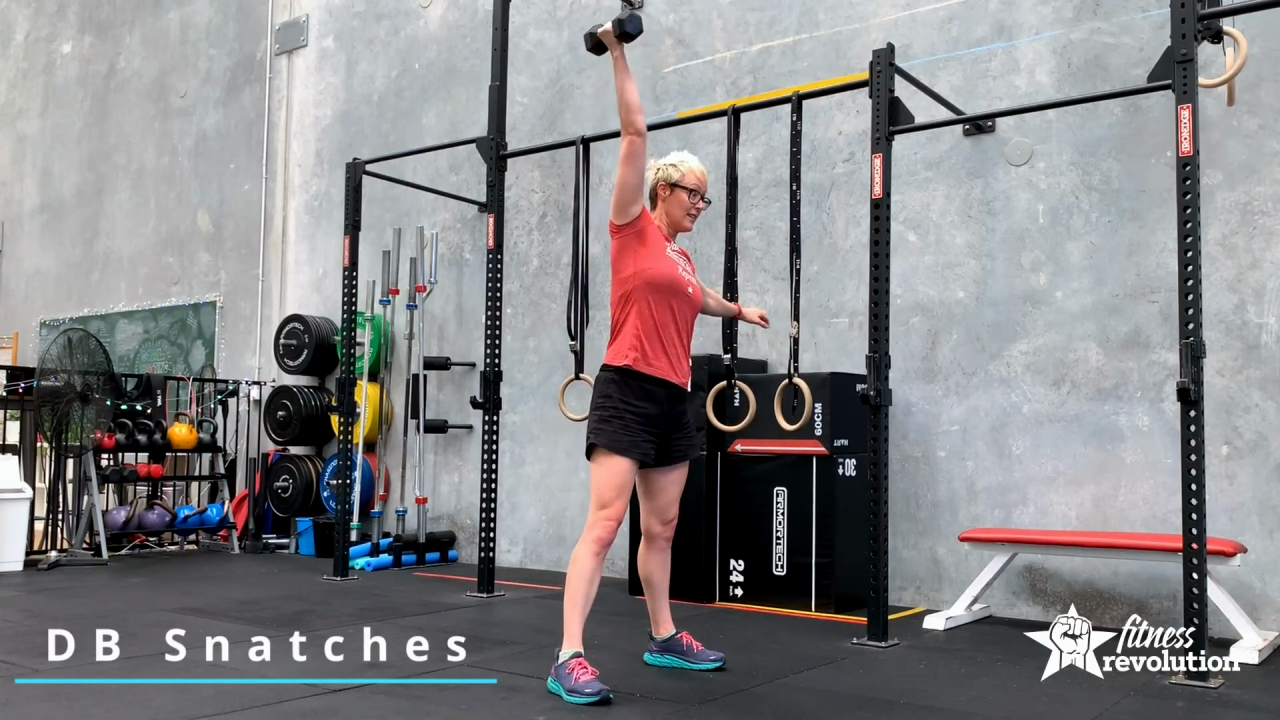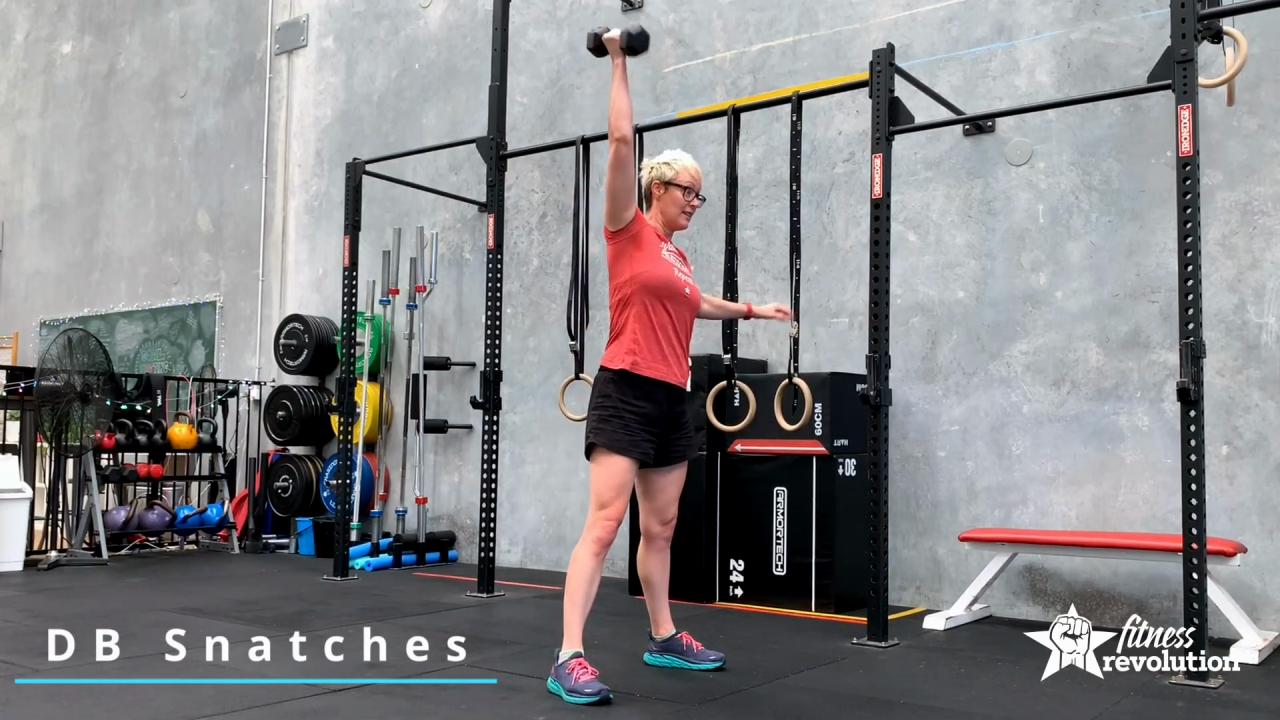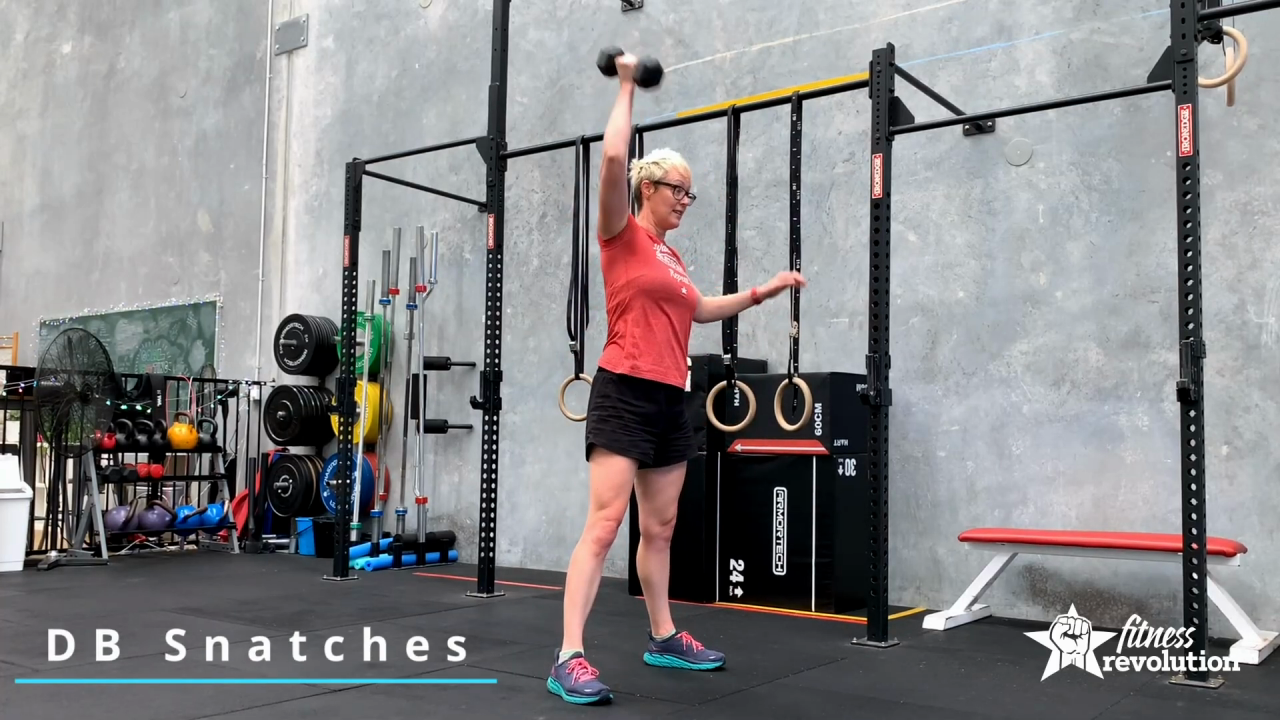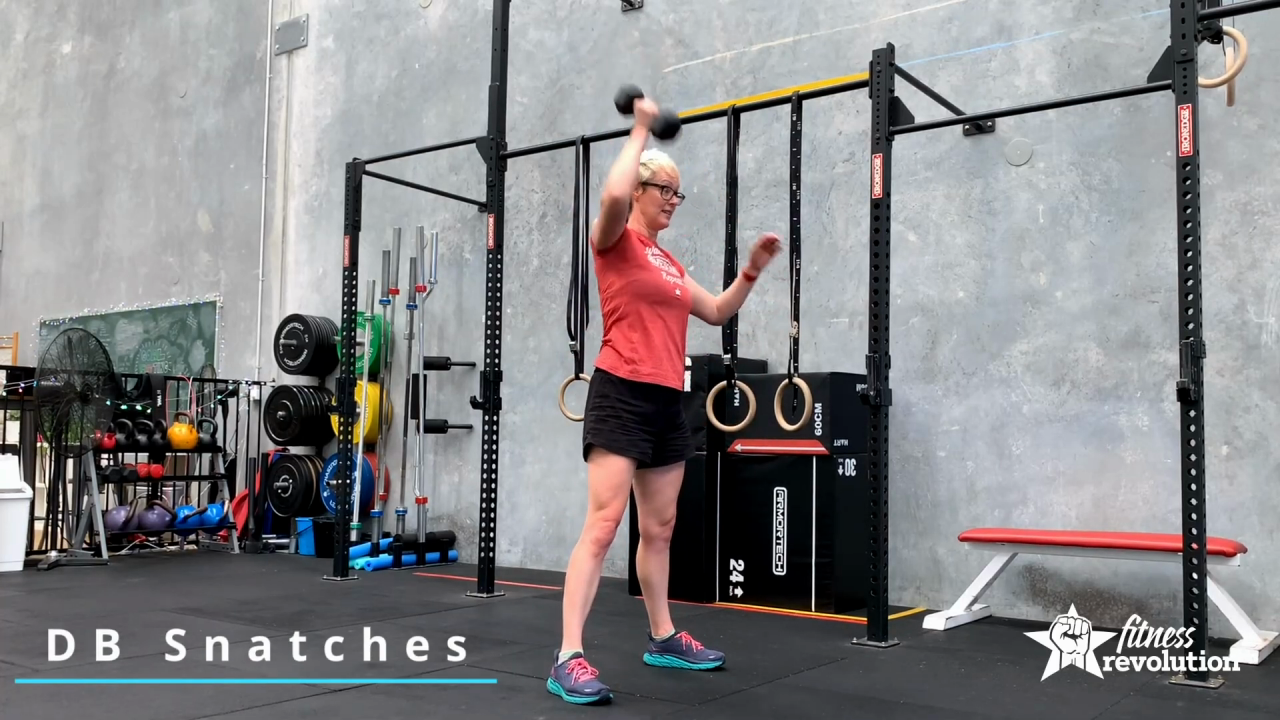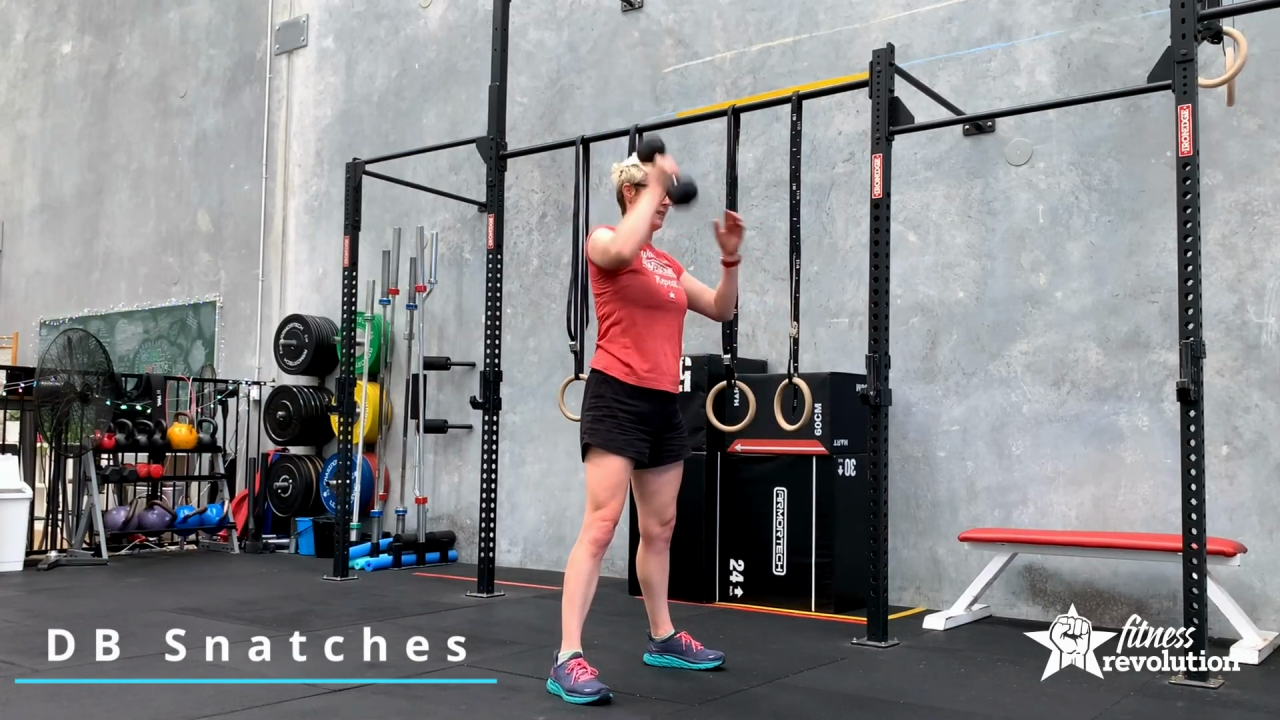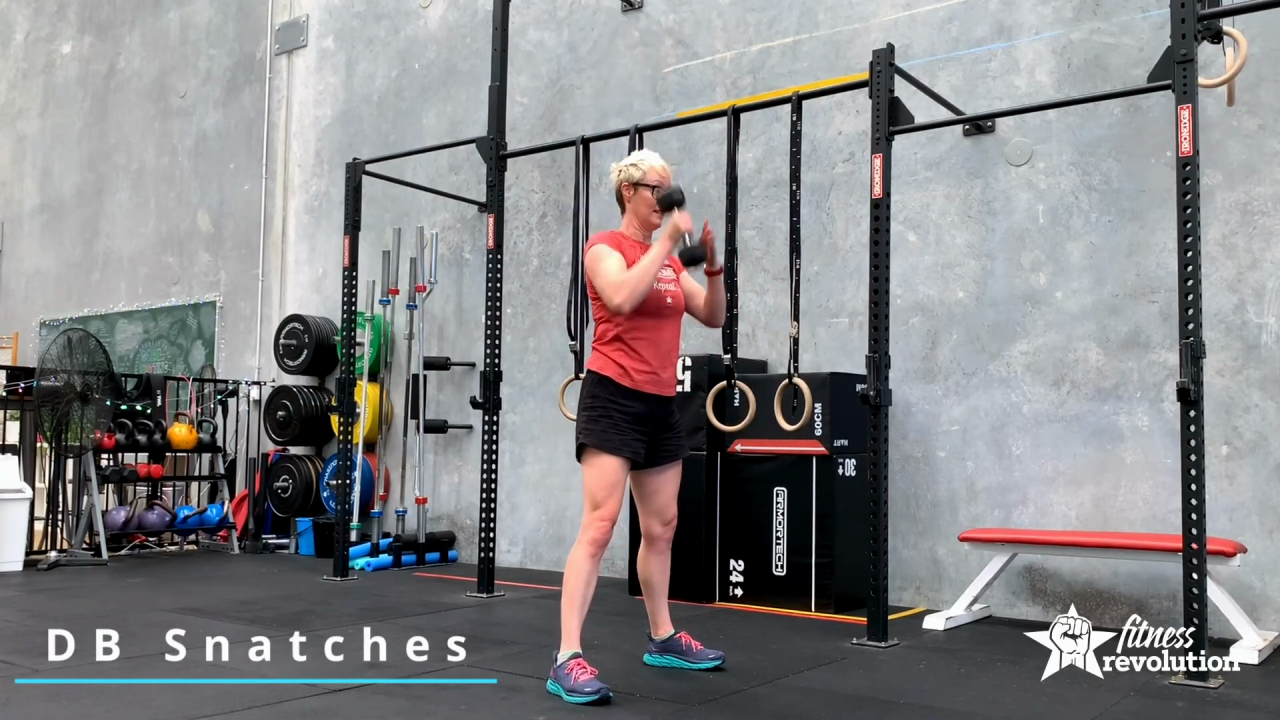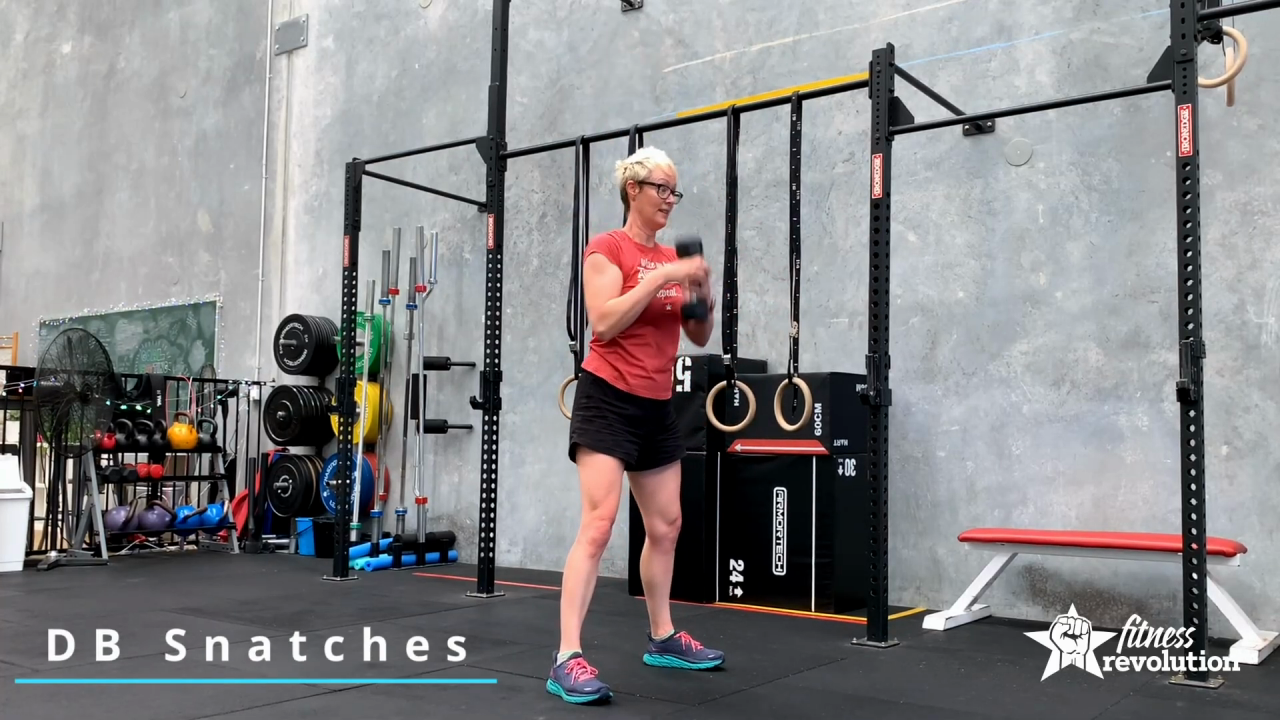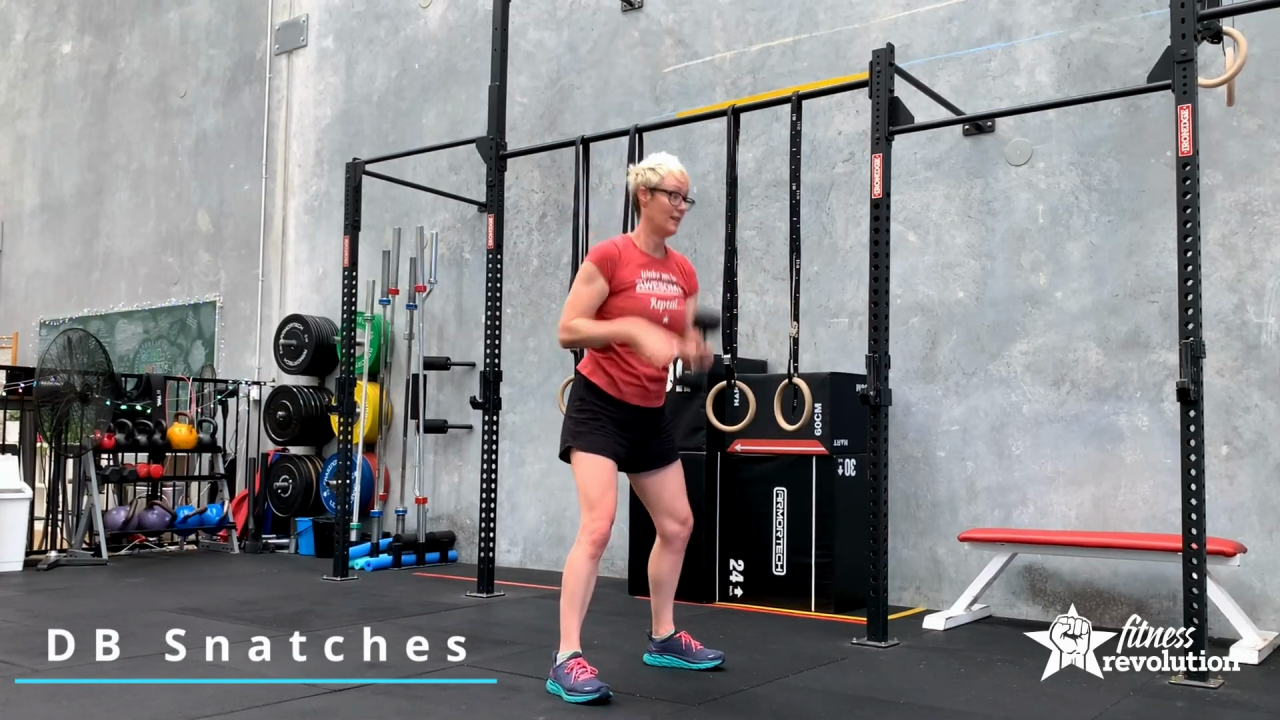
dt=0.1s
person 1, frame 1
left shoulder: (680, 258)
right shoulder: (633, 229)
right elbow: (635, 134)
left wrist: (741, 310)
right wrist: (618, 53)
left hip: (671, 399)
right hip: (626, 392)
left knee: (661, 528)
right knee: (604, 526)
left ankle: (663, 637)
right ankle: (568, 658)
person 1, frame 2
left shoulder: (676, 256)
right shoulder: (628, 229)
left elbow: (692, 304)
right elbow: (620, 141)
left wrist: (751, 309)
right wrist: (619, 61)
left hip: (670, 399)
right hip: (626, 392)
left knee: (661, 529)
right knee: (604, 525)
left ankle: (663, 636)
right ankle: (568, 657)
person 1, frame 3
left shoulder: (672, 254)
right shoulder: (621, 233)
left elbow: (702, 311)
right elbow: (611, 162)
left wrist: (766, 291)
right wrist: (625, 87)
left hip: (670, 400)
right hip: (623, 394)
left knee: (658, 528)
right knee: (603, 525)
left ankle: (664, 637)
right ankle: (569, 658)
person 1, frame 4
left shoulder: (669, 261)
right shoulder: (615, 240)
left elbow: (715, 309)
right elbow: (614, 193)
left wrist: (752, 269)
right wrist: (640, 129)
left hip: (668, 401)
right hip: (621, 395)
left knee: (659, 528)
right knee: (603, 525)
left ankle: (663, 636)
right ankle: (568, 658)
person 1, frame 5
left shoulder: (666, 258)
right shoulder: (605, 238)
left elbow: (721, 310)
right elbow: (626, 247)
left wrist: (729, 257)
right wrist: (653, 193)
left hip: (664, 403)
right hip: (617, 396)
left knee: (659, 529)
right knee: (601, 527)
left ankle: (663, 639)
right ankle: (567, 660)
person 1, frame 6
left shoulder: (669, 264)
right shoulder: (604, 247)
left elbow: (714, 317)
right elbow: (624, 300)
left wrist: (712, 265)
right wrist: (666, 240)
left hip: (660, 405)
right hip: (613, 397)
left knee: (661, 528)
right knee: (599, 526)
left ankle: (662, 637)
right ankle: (567, 658)
person 1, frame 7
left shoulder: (676, 262)
right shoulder: (607, 250)
left elbow: (700, 335)
right elbow: (601, 324)
left wrist: (699, 295)
right wrist: (660, 285)
left hip: (656, 409)
right hip: (606, 403)
left knee: (664, 528)
right knee: (598, 528)
left ankle: (662, 638)
right ankle: (566, 658)
person 1, frame 8
left shoulder: (684, 271)
right shoulder: (607, 257)
left elbow: (695, 353)
right elbow: (568, 330)
left wrist: (695, 350)
right wrist: (637, 332)
left hip: (650, 412)
right hip: (601, 405)
left knee: (676, 524)
right knee: (598, 528)
left ankle: (663, 637)
right ankle: (567, 658)
